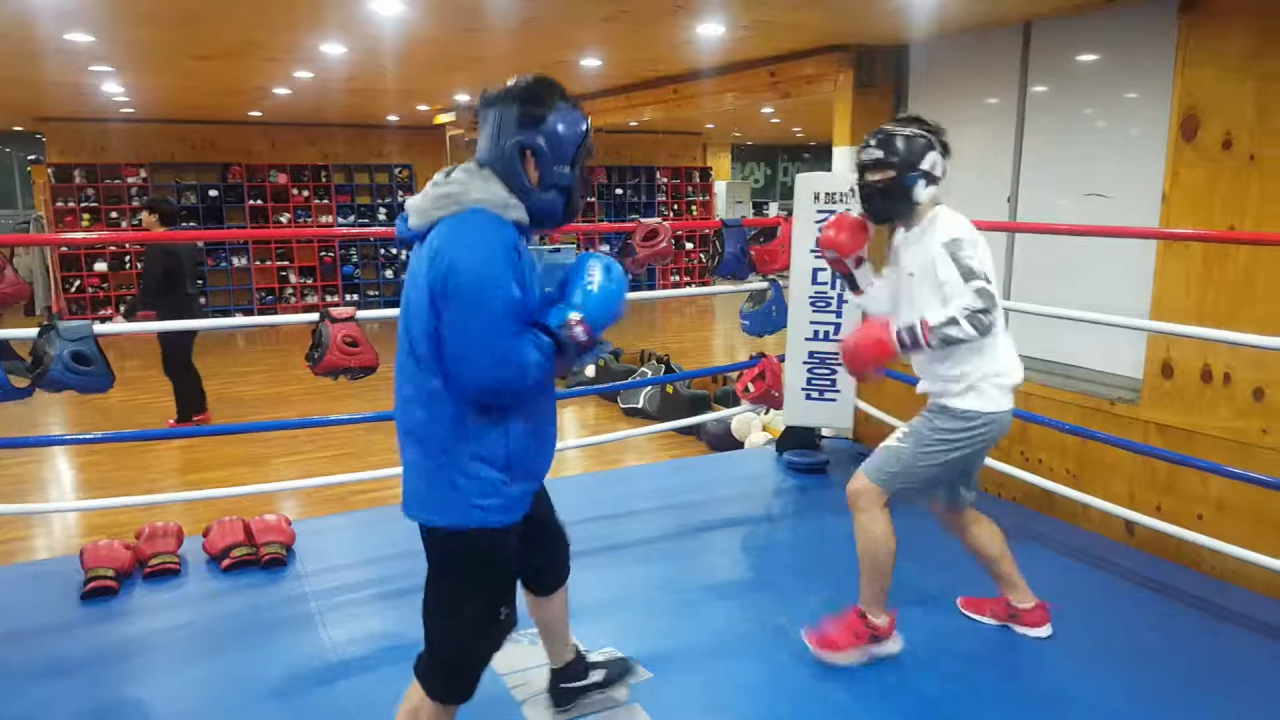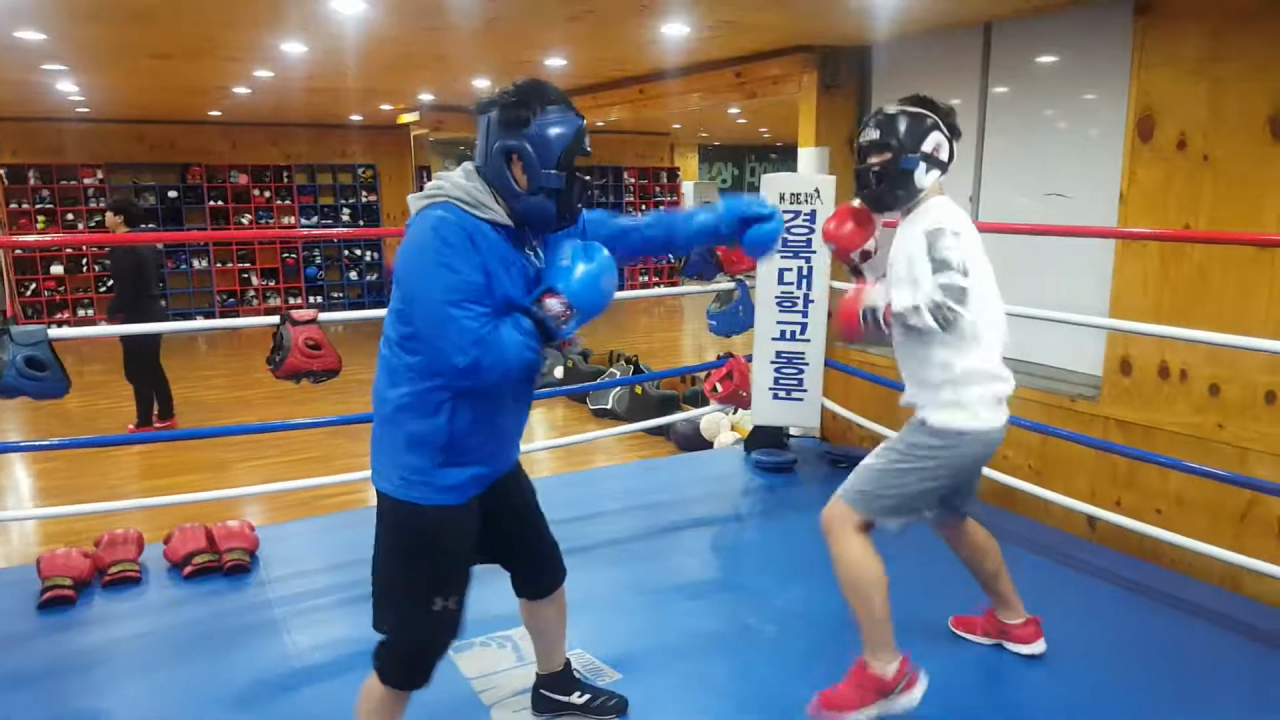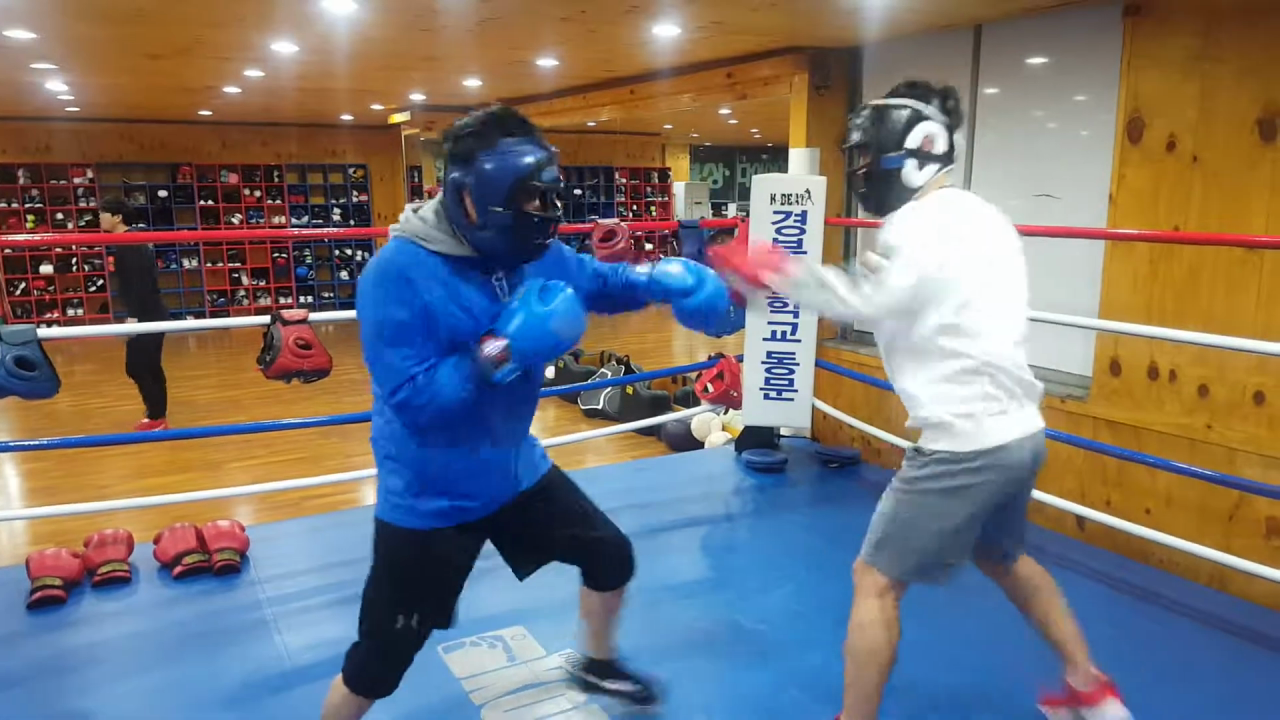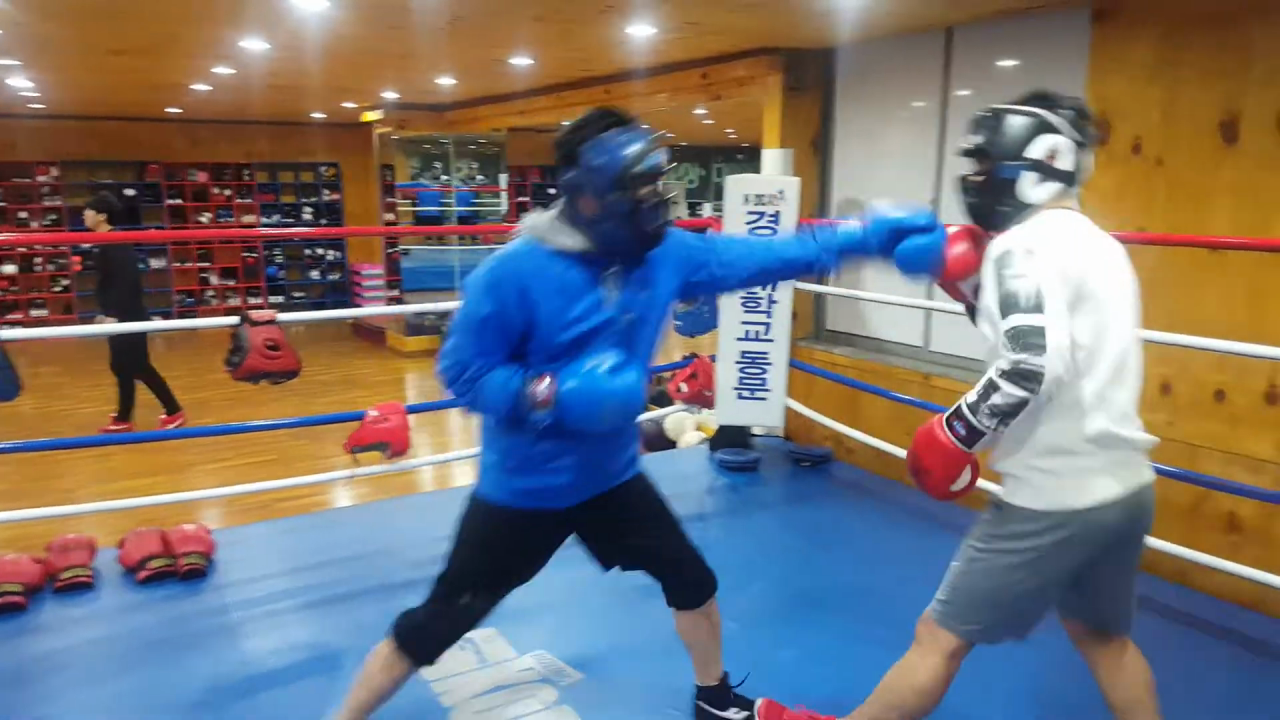
dt=0.3s
person 1, frame 1
left shoulder: (481, 225)
right shoulder: (481, 241)
right elbow: (492, 375)
left wrist: (562, 299)
right wrist: (576, 325)
left hip: (496, 468)
right hip: (472, 481)
left knee: (547, 561)
right knee: (460, 653)
person 1, frame 2
left shoulder: (528, 221)
right shoulder: (446, 235)
left elbow: (620, 233)
right elbow: (464, 360)
left wrist: (720, 218)
right wrist: (554, 310)
left hip: (488, 456)
right hip: (428, 468)
left knee: (541, 570)
right knee: (417, 639)
person 1, frame 3
left shoulder: (535, 254)
right shoulder: (399, 271)
left elbow: (608, 280)
right elbow: (406, 393)
left wrist: (671, 279)
right wrist: (503, 351)
left hip: (514, 470)
right hip: (429, 498)
left knee: (609, 555)
right knee: (383, 652)
left ankle: (597, 662)
person 1, frame 4
left shoulder: (663, 253)
right shoulder: (516, 272)
left elbow: (759, 257)
right elbow: (462, 372)
left wrist: (871, 233)
right wrist: (547, 394)
left hip: (611, 472)
right hip: (524, 487)
left knee: (693, 583)
right knee: (441, 620)
person 2, frame 1
left shoulder: (947, 236)
right shoulder: (908, 237)
left elbow: (979, 312)
right elbow: (890, 308)
left wrist: (899, 338)
right wrist: (850, 263)
left hip: (967, 403)
right hip: (970, 397)
left knee: (867, 492)
right knee: (952, 506)
left ankle: (873, 622)
right ankle: (1021, 605)
person 2, frame 2
left shoulder: (935, 225)
right shoulder: (921, 223)
left elbow: (943, 311)
right elbow: (916, 296)
left wrist: (872, 314)
right wrist: (857, 254)
left hip: (952, 420)
right hip: (975, 414)
left knee: (841, 520)
right knee: (948, 517)
left ankle: (885, 670)
right ankle: (1015, 622)
person 2, frame 3
left shoulder: (915, 228)
right shoulder: (988, 220)
left elbow: (857, 302)
left wrist: (772, 270)
left hip: (957, 447)
right hip: (1018, 433)
left knee: (875, 581)
right knee: (1004, 559)
person 2, frame 4
left shoulder: (1022, 247)
right shoulder: (1102, 248)
left elbow: (1030, 368)
left wrist: (955, 431)
right wrist: (976, 293)
left hip: (1055, 498)
right hip: (1127, 490)
left knee: (942, 636)
right knee: (1102, 634)
person 3, frame 1
left shoulder: (157, 247)
right shoulder: (185, 242)
left elbow: (148, 288)
left wrist: (127, 315)
left hip: (172, 315)
right hip: (190, 310)
left knee: (175, 368)
right knee: (184, 364)
left ankle: (185, 419)
right ankle: (199, 410)
person 3, frame 2
left shoulder: (121, 248)
right shoulder: (146, 244)
left elbow: (122, 289)
left wrist: (110, 318)
left hip: (136, 318)
right hip: (153, 313)
left knee: (136, 372)
right knee: (153, 368)
left ankle: (145, 424)
right ankle: (166, 417)
person 3, frame 3
left shoulder: (127, 245)
right shoulder: (135, 242)
left elbow: (138, 283)
left wrist: (134, 316)
left hip: (147, 317)
right hip: (150, 314)
left knee: (136, 367)
right knee: (150, 367)
left ankle: (155, 417)
right ankle: (157, 416)
person 3, frame 4
left shoulder: (114, 244)
right shoulder: (109, 243)
left elbow: (125, 282)
left wrist: (114, 315)
right wrist: (108, 313)
left hip: (127, 316)
right hip: (121, 315)
left knee: (138, 367)
right knee: (122, 367)
left ankle: (174, 411)
right ankle: (123, 419)
